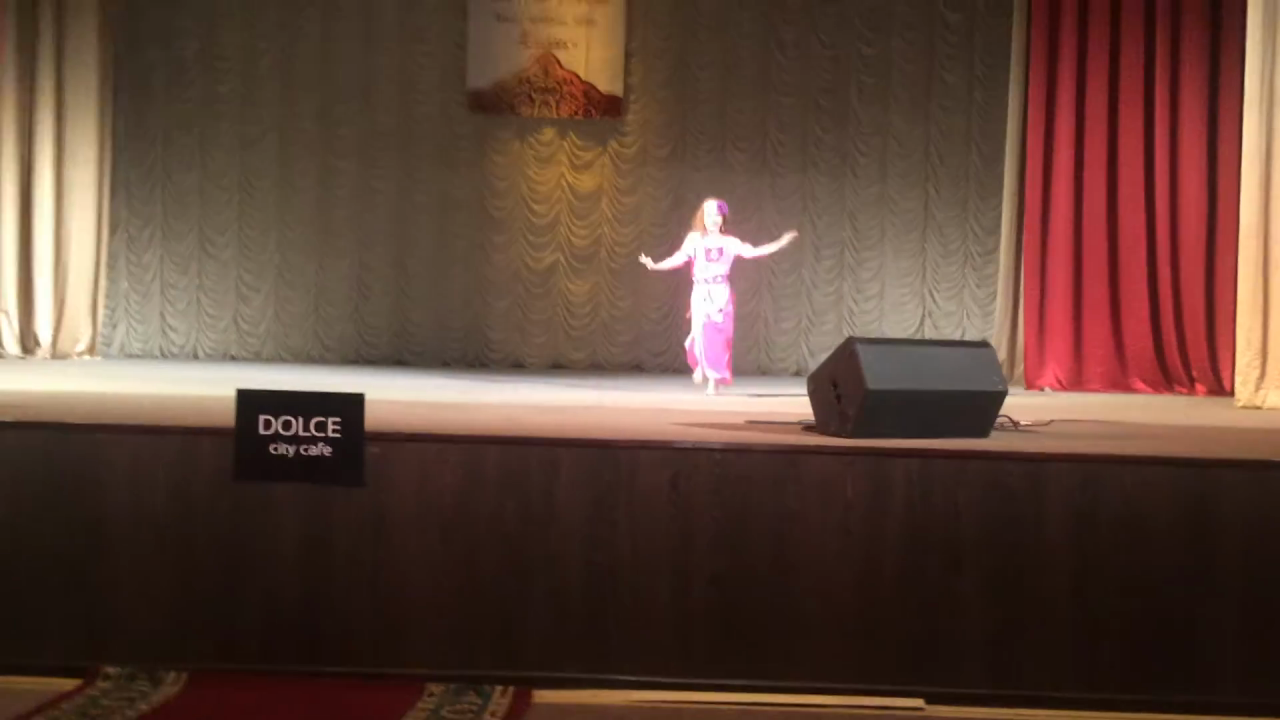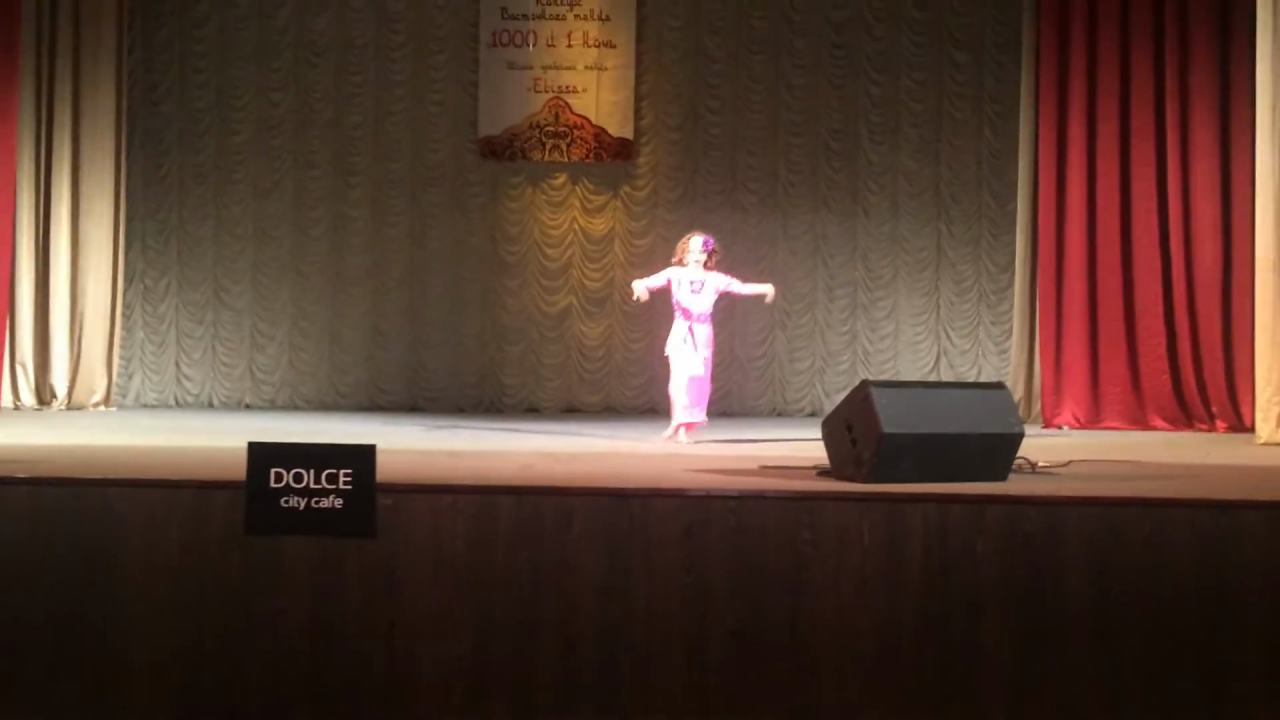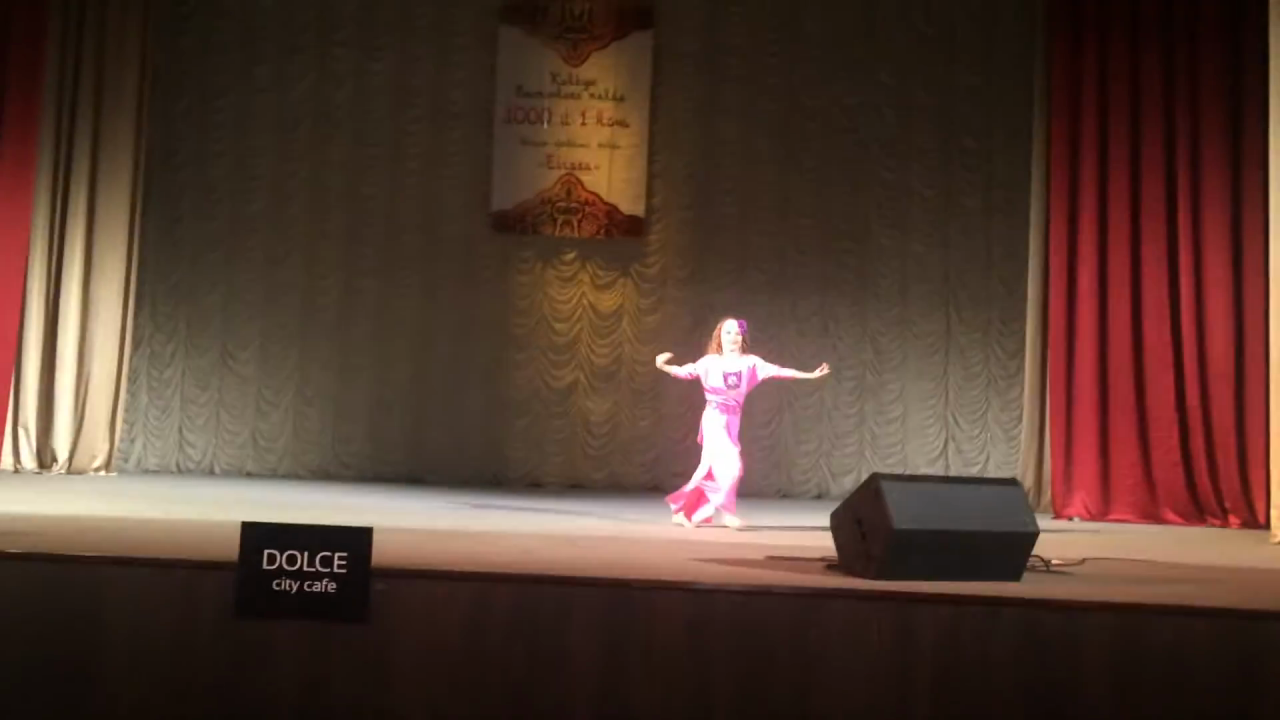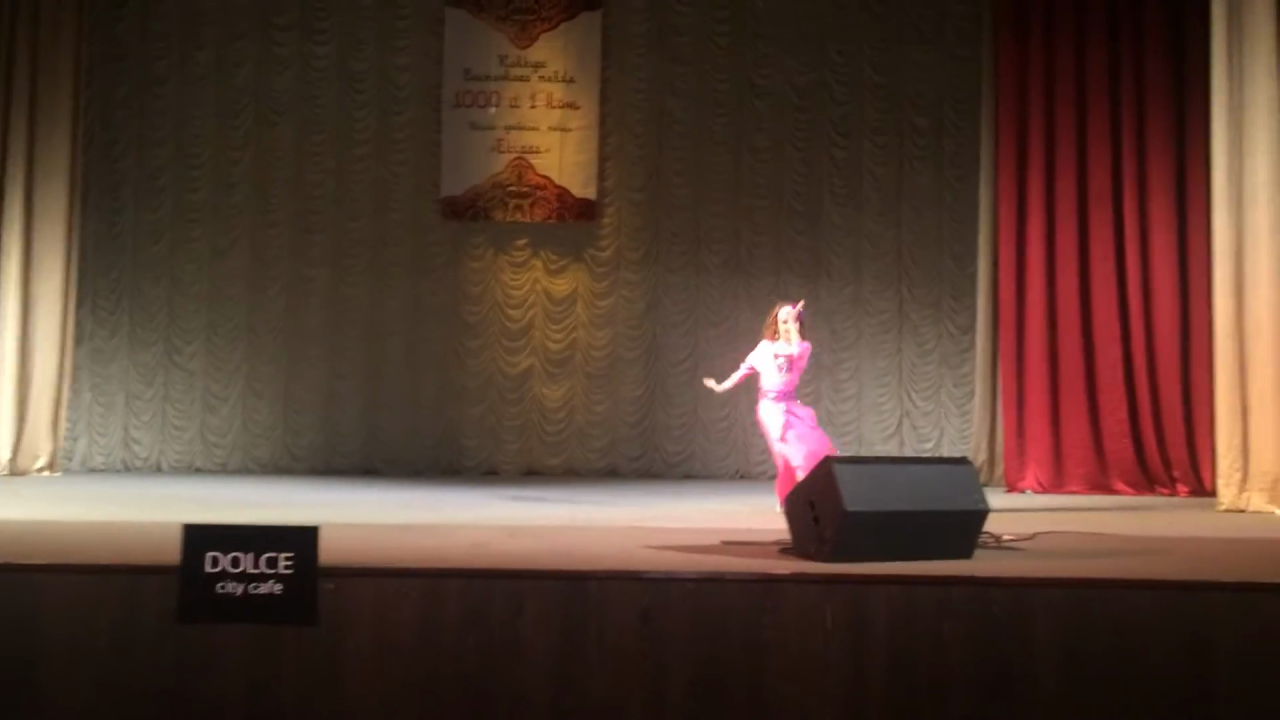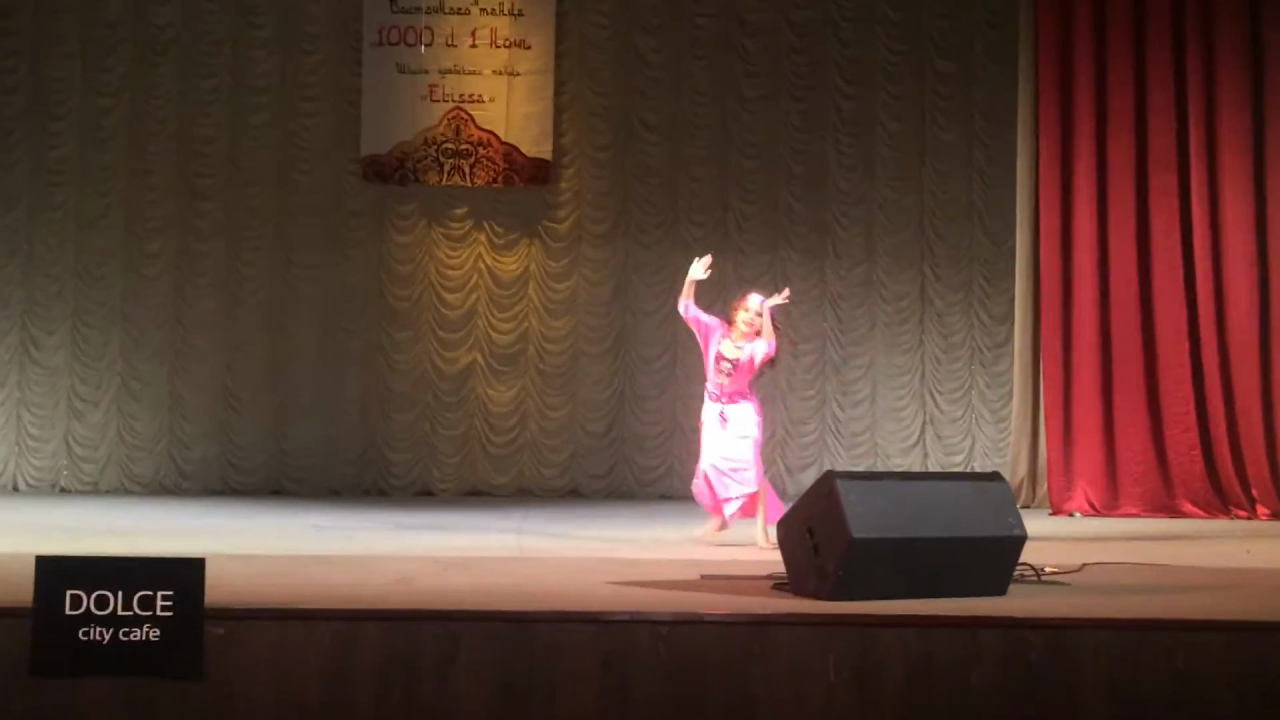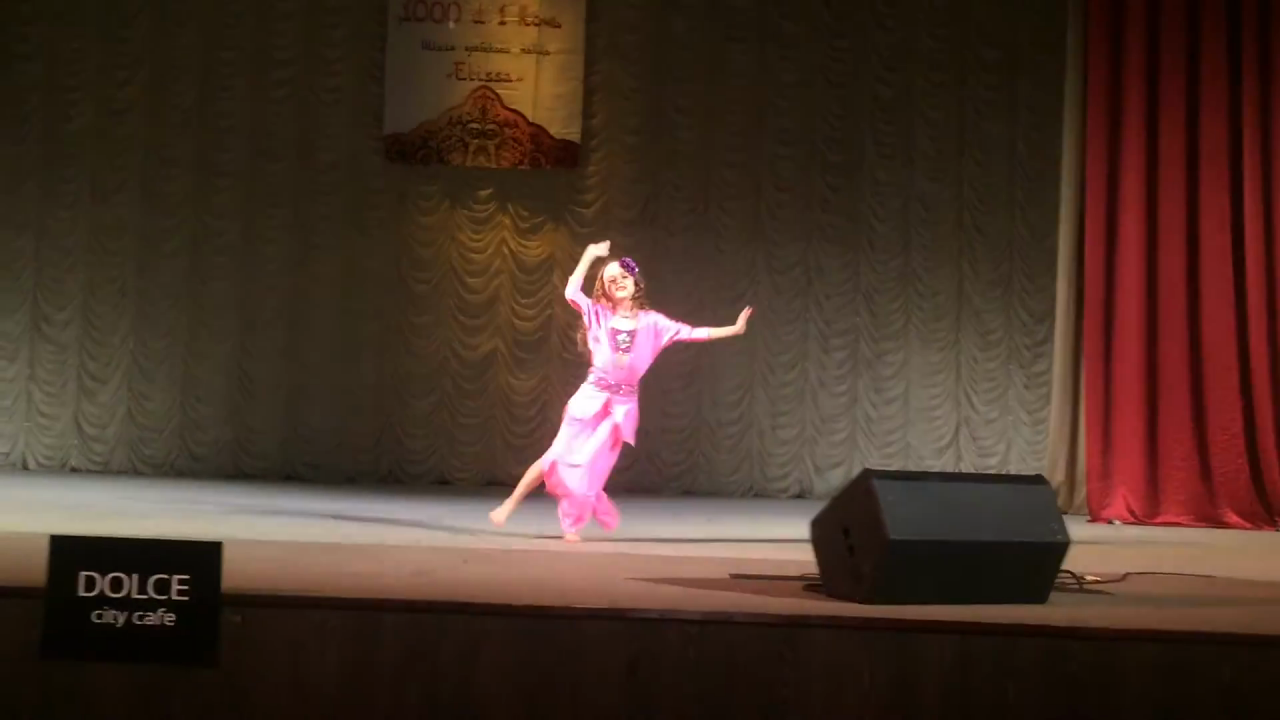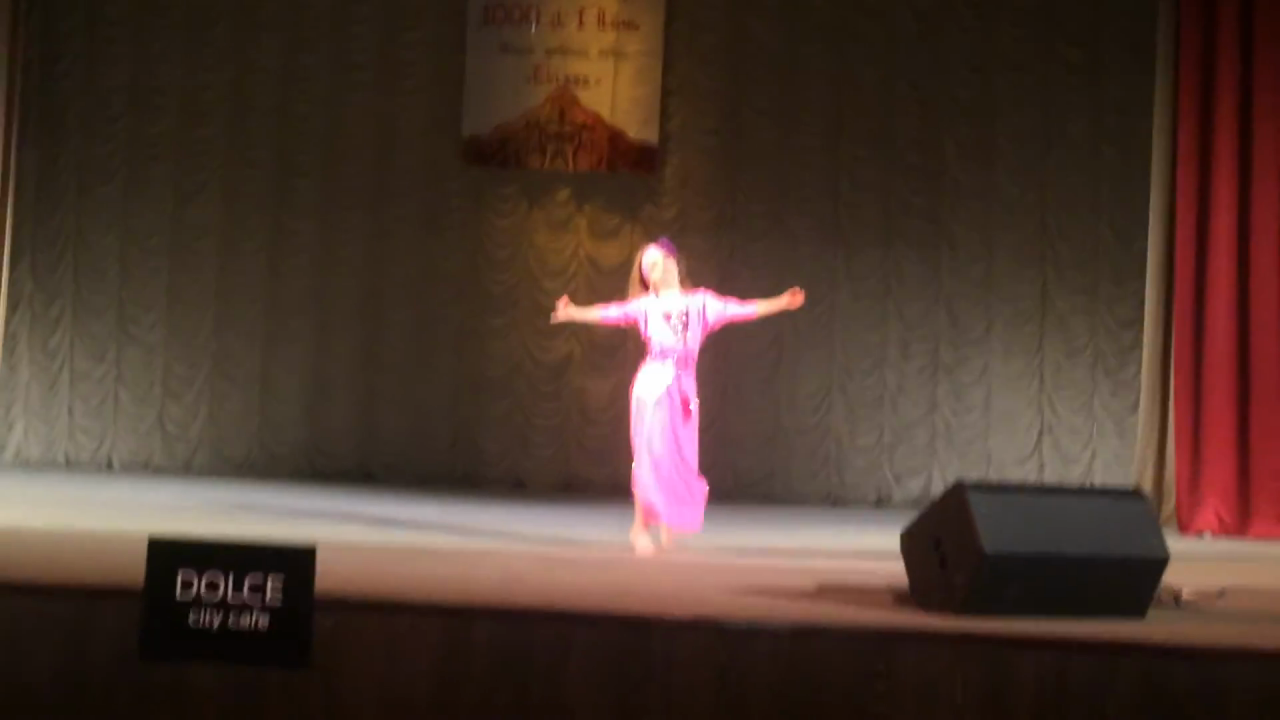
dt=0.7s
person 1, frame 1
left shoulder: (729, 241)
right shoulder: (693, 240)
left elbow: (751, 252)
right elbow: (679, 259)
left wrist: (779, 243)
right wrist: (655, 265)
left hip: (721, 291)
right hip: (701, 292)
left knee: (721, 337)
right knee: (701, 329)
left ankle: (714, 381)
right ankle: (701, 367)
person 1, frame 2
left shoulder: (714, 277)
right shoulder: (675, 273)
left elbow: (740, 287)
right elbow: (652, 281)
left wrist: (765, 288)
right wrist: (639, 286)
left hip: (702, 330)
right hip: (681, 329)
left knee: (697, 374)
right knee: (681, 371)
left ankle: (685, 425)
right ankle: (679, 423)
person 1, frame 3
left shoulder: (750, 362)
right shoulder: (710, 362)
left elbow: (778, 371)
right elbow: (684, 372)
left wrist: (809, 374)
right wrist: (664, 366)
left hip: (733, 419)
right hip: (714, 418)
left knee: (711, 466)
right knee: (731, 463)
left ankle: (682, 511)
right ankle: (727, 511)
person 1, frame 4
left shoulder: (802, 347)
right shoulder: (765, 347)
left elbow: (798, 351)
right elbow: (745, 369)
left wrist: (796, 319)
right wrist: (722, 386)
left hip: (791, 406)
right hip: (771, 407)
left knee: (816, 445)
right knee: (793, 453)
person 1, frame 5
left shoulder: (757, 345)
right shoulder: (714, 329)
left elbow: (768, 349)
right elbow: (684, 308)
left wrist: (766, 315)
right wrist: (690, 280)
left hip: (741, 410)
right hip: (713, 408)
left knee: (750, 468)
right knee: (710, 463)
left ankle: (763, 530)
right ankle: (719, 513)
person 1, frame 6
left shoulder: (651, 322)
right shoulder: (598, 314)
left elbow: (691, 333)
right elbow: (571, 292)
left wrist: (732, 329)
right wrist: (589, 257)
left hip: (622, 404)
right hip: (593, 396)
left knee: (590, 465)
right knee: (558, 456)
left ankle: (573, 524)
right ankle: (510, 503)
person 1, frame 7
left shoulder: (700, 300)
right shoulder: (645, 304)
left elbow: (740, 310)
right elbow: (613, 314)
left wrist: (779, 303)
right wrist: (577, 313)
left hip: (682, 385)
right hip: (652, 383)
left knee: (680, 456)
right knee: (650, 455)
left ankle: (667, 520)
right ankle: (641, 529)
